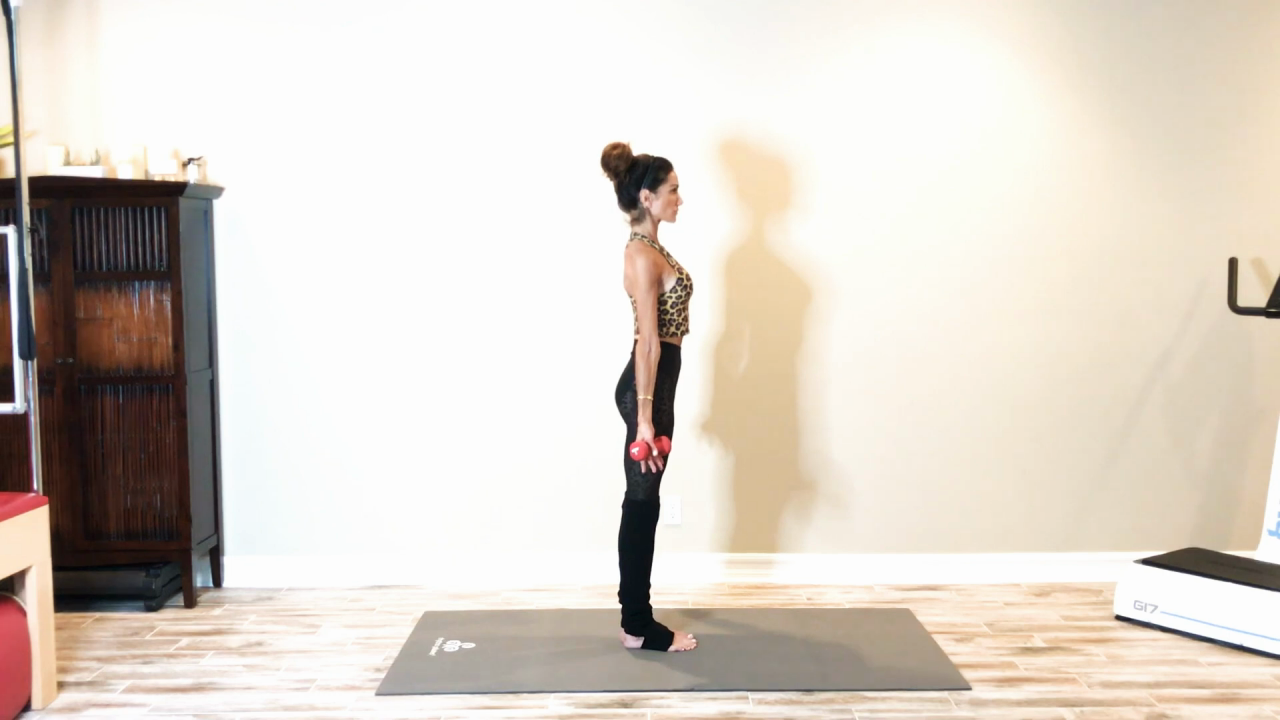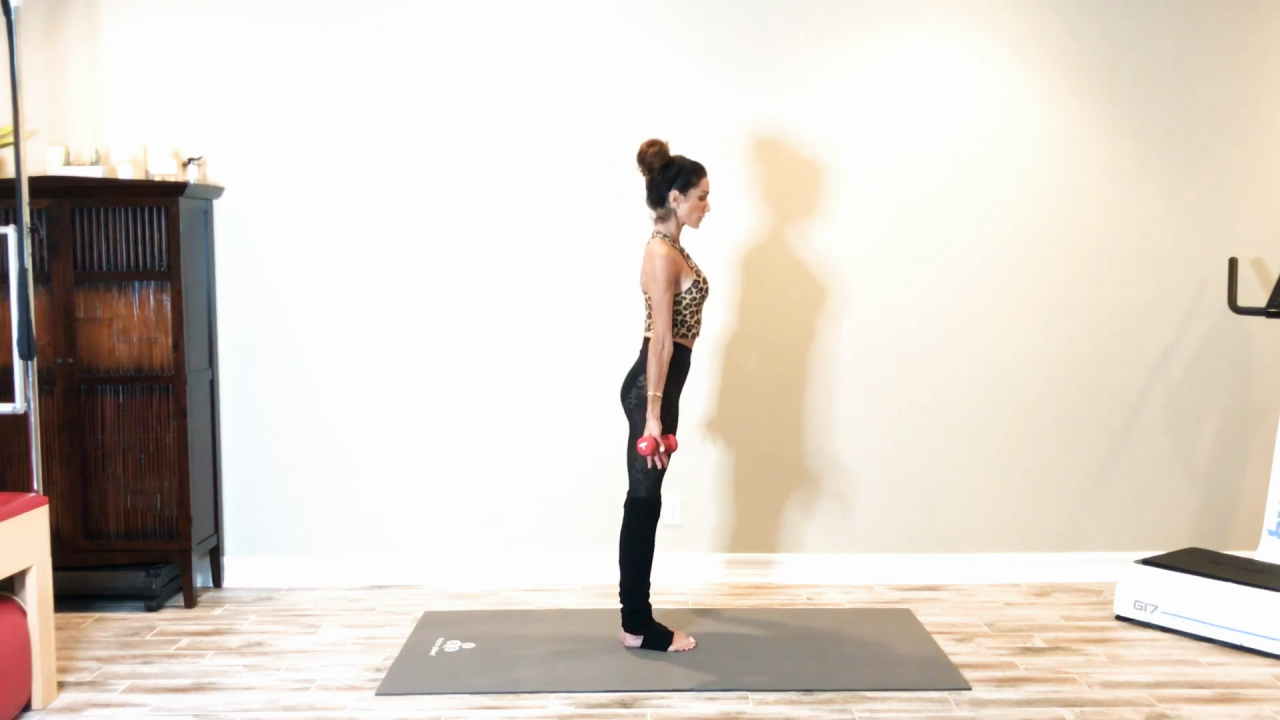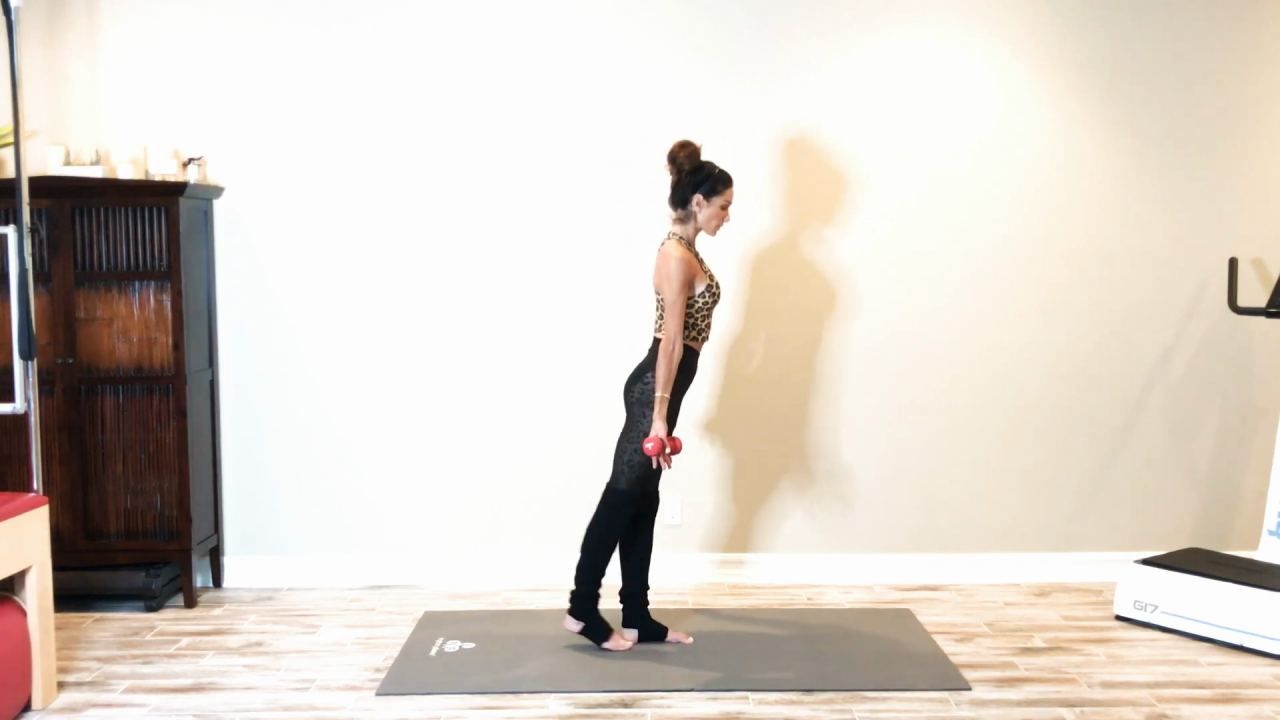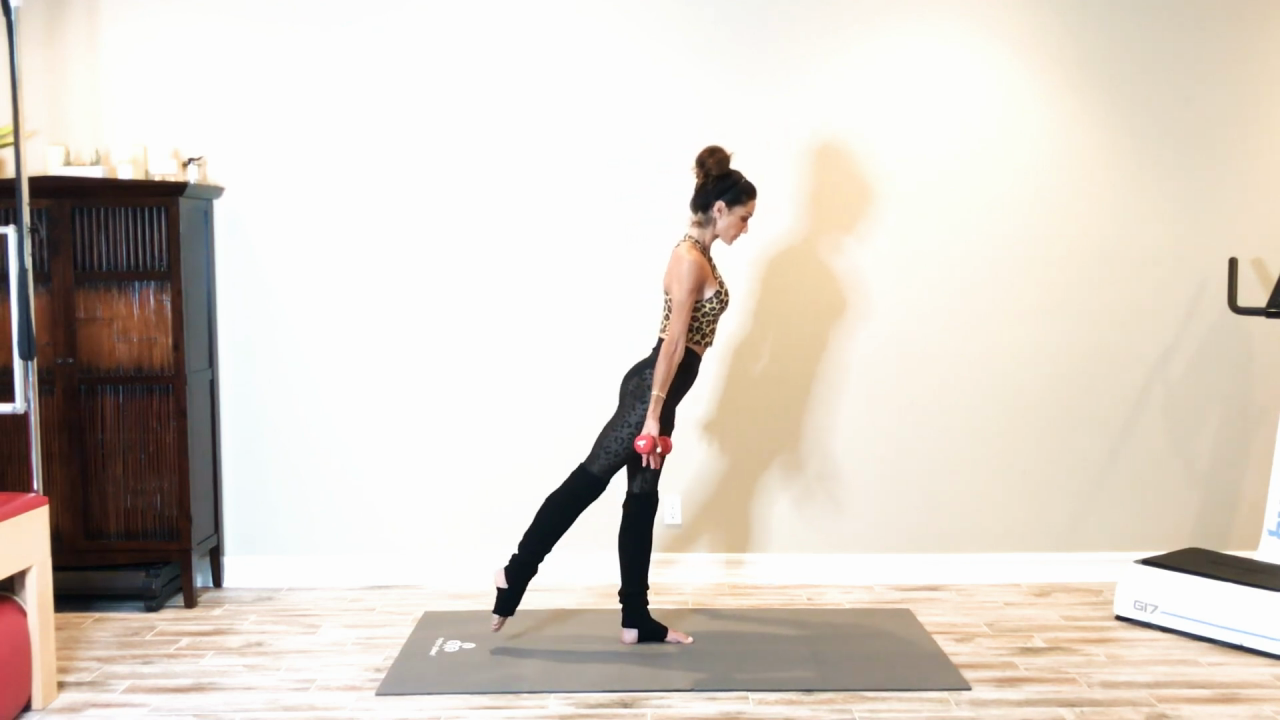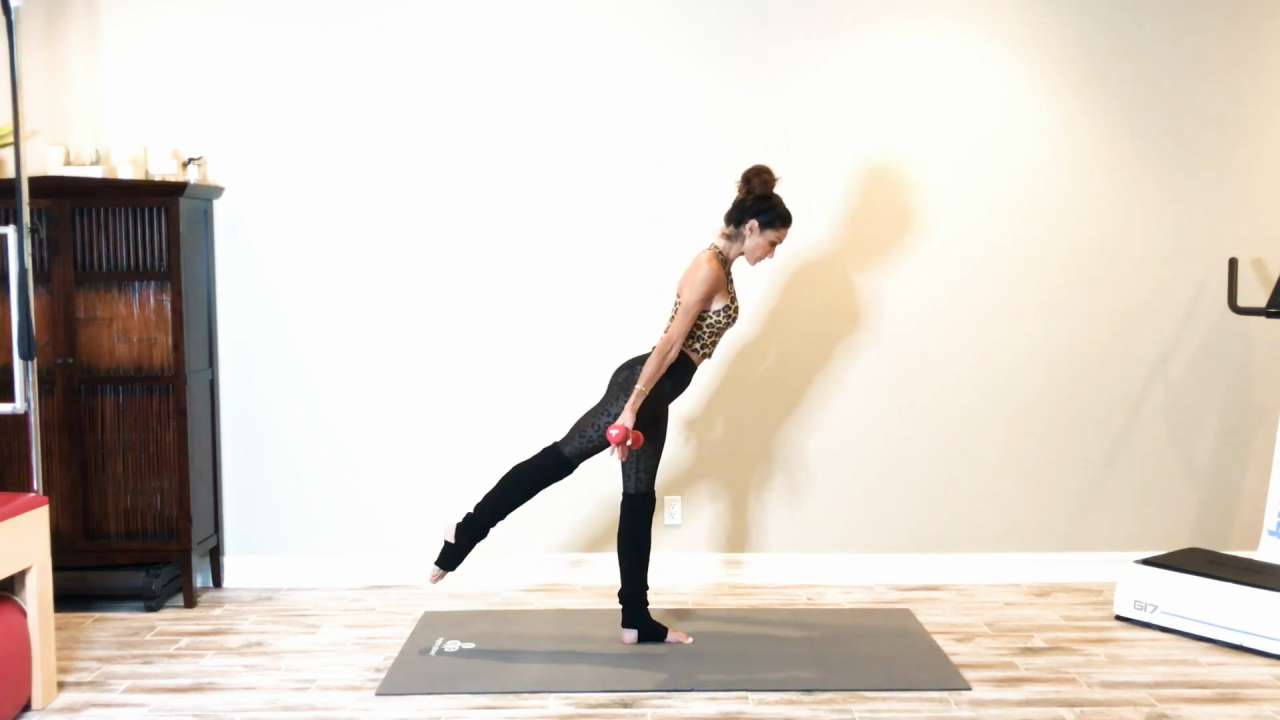
dt=1s
person 1, frame 1
left shoulder: (649, 248)
right shoulder: (641, 255)
right elbow: (647, 340)
right wrist: (645, 416)
left hip: (656, 383)
right hip: (646, 386)
left knee: (642, 504)
right knee: (641, 505)
left ankle: (637, 619)
right ankle: (638, 628)
person 1, frame 2
left shoulder: (670, 247)
right shoulder: (661, 254)
right elbow: (660, 337)
right wrist: (653, 414)
left hip: (659, 384)
right hip: (650, 387)
left knee: (645, 503)
right knee: (643, 504)
left ankle: (639, 619)
right ankle: (637, 626)
person 1, frame 3
left shoulder: (684, 250)
right shoulder: (676, 255)
right elbow: (669, 339)
right wrist: (658, 416)
left hip: (662, 386)
right hip: (653, 387)
left knee: (642, 501)
right knee: (621, 497)
left ankle: (636, 618)
right ankle: (583, 610)
person 1, frame 4
left shoulder: (698, 255)
right shoulder: (690, 259)
right elbow: (673, 341)
right wrist: (653, 414)
left hip: (660, 389)
right hip: (651, 387)
left knee: (642, 499)
right knee: (589, 479)
left ankle: (636, 619)
right ankle: (515, 574)
person 1, frame 5
left shoulder: (720, 268)
right shoulder: (710, 268)
right elbow: (670, 343)
right wrist: (631, 407)
left hip: (654, 392)
right hip: (644, 385)
left knee: (639, 500)
right knee: (559, 458)
left ankle: (636, 621)
right ankle: (465, 535)
